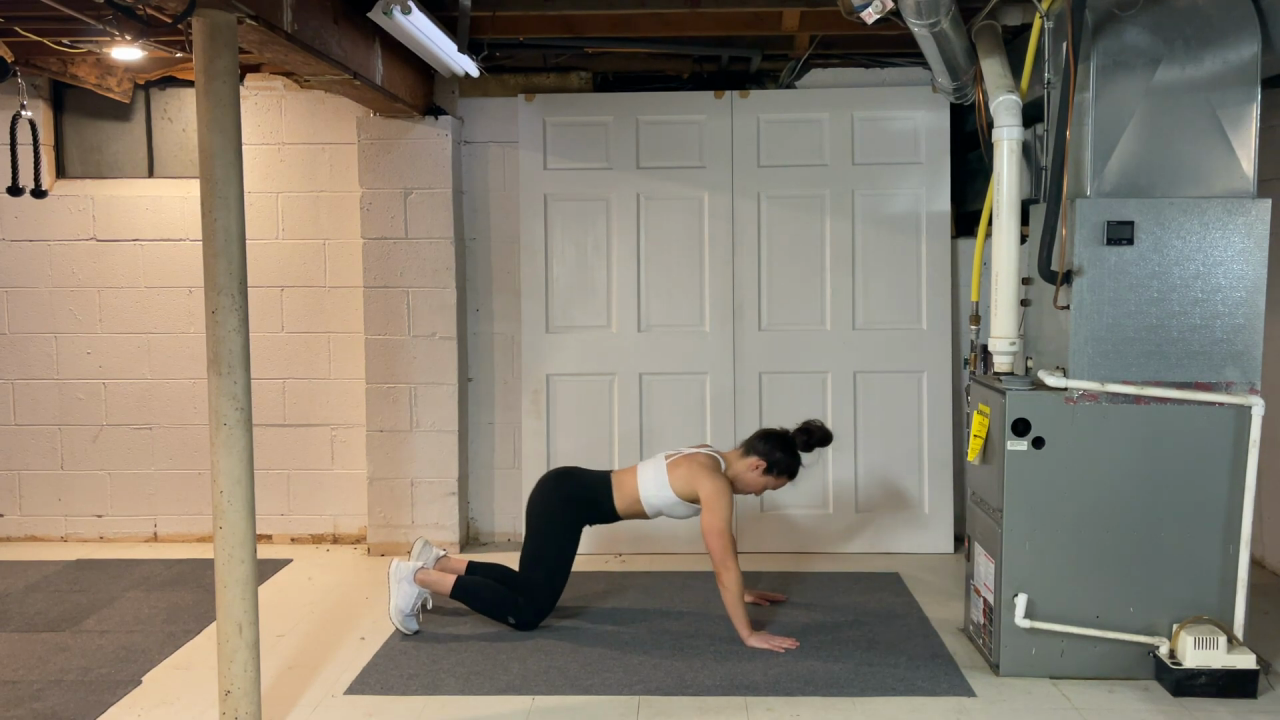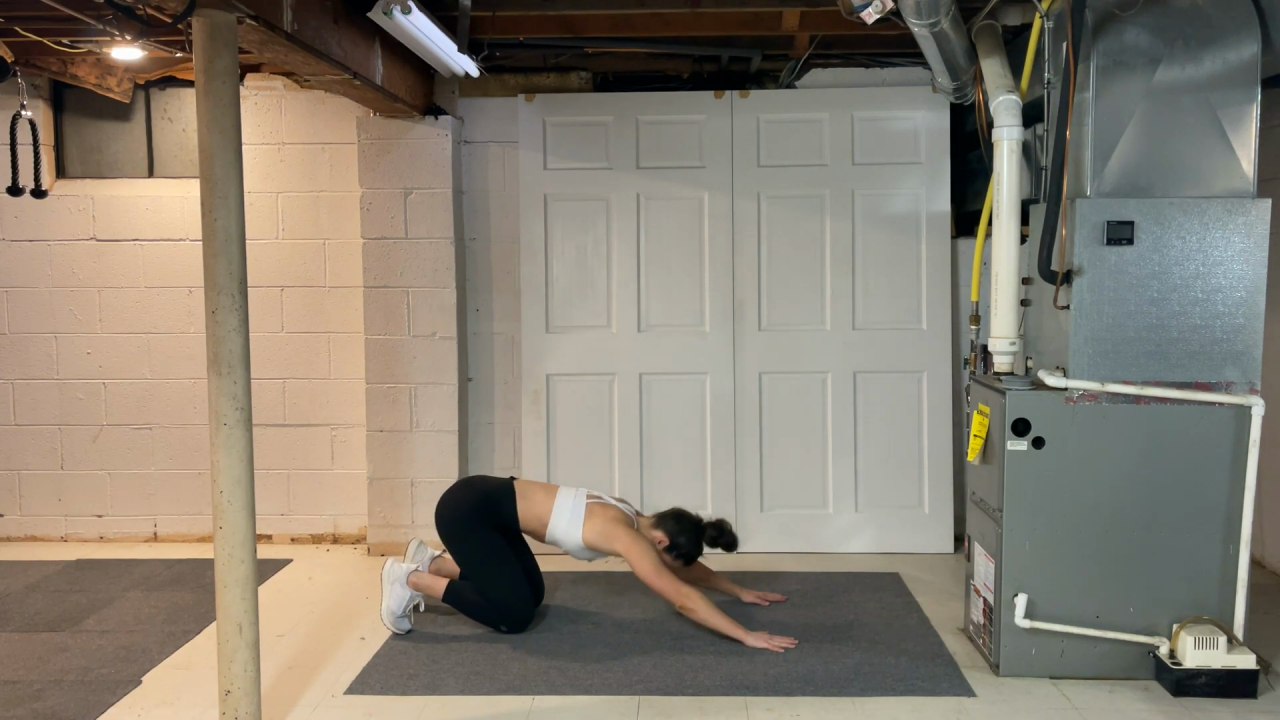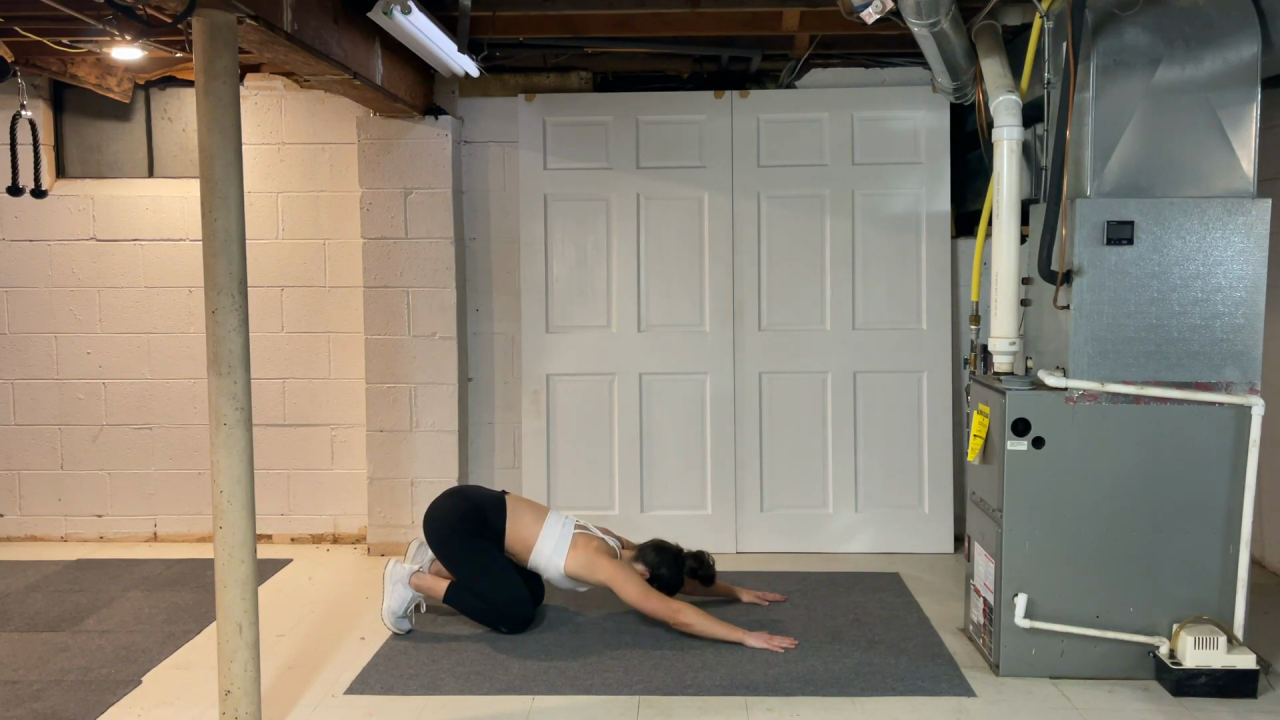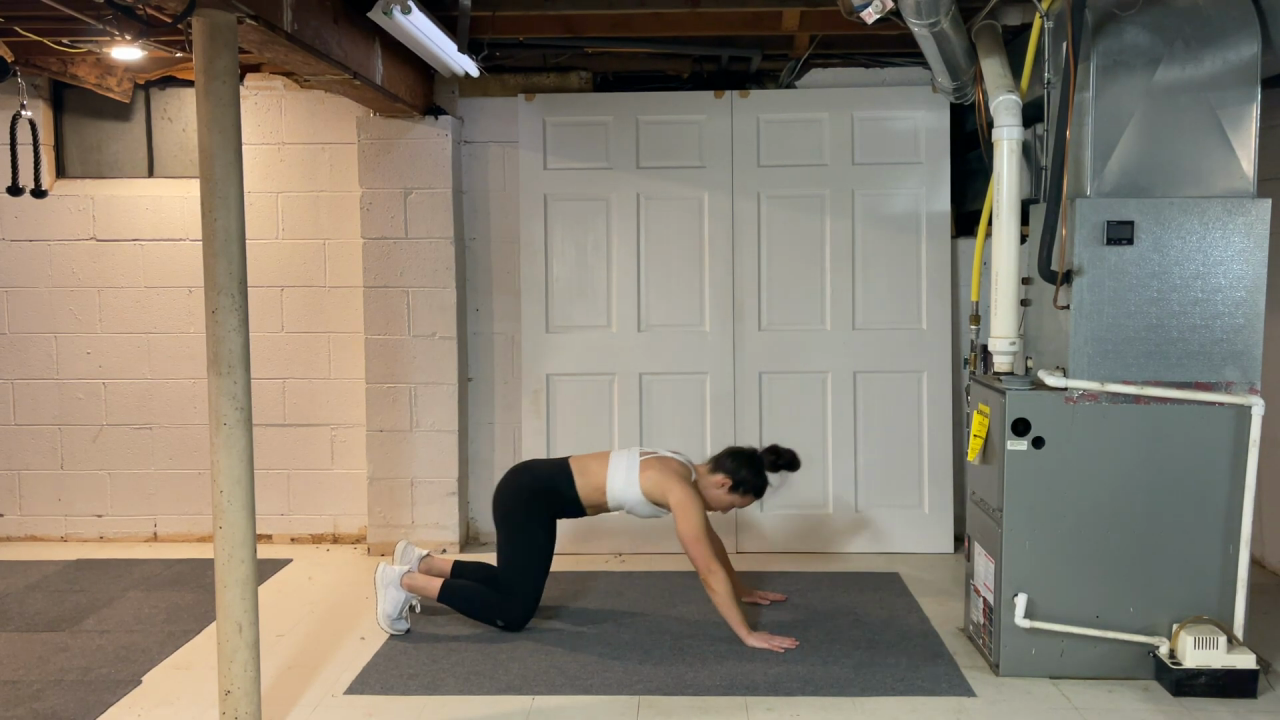
dt=0.4s
person 1, frame 1
left shoulder: (715, 462)
right shoulder: (714, 481)
left elbow: (722, 544)
right elbow: (724, 566)
left wrist: (745, 592)
right wrist: (748, 634)
left hip: (568, 490)
right hip: (564, 499)
left knee: (532, 588)
right knee: (525, 614)
left ankle: (436, 560)
right ankle: (419, 576)
person 1, frame 2
left shoulder: (633, 525)
right shoulder: (625, 536)
left elbow: (685, 565)
right elbow: (683, 598)
left wrist: (741, 592)
right wrist: (746, 635)
left hip: (484, 503)
right hip: (466, 510)
left knee: (531, 595)
right knee: (514, 616)
left ankle: (431, 562)
right ankle: (411, 580)
person 1, frame 3
left shoulder: (624, 549)
right shoulder: (609, 565)
left elbow: (681, 578)
right elbow: (676, 614)
left wrist: (739, 592)
right wrist: (746, 637)
left hip: (475, 510)
right hip: (454, 519)
left knee: (530, 596)
right knee: (514, 616)
left ankle: (432, 564)
right ankle: (412, 581)
person 1, frame 4
left shoulder: (688, 473)
right shoulder: (682, 490)
left elbow: (710, 541)
right elbow: (710, 570)
left wrist: (742, 591)
right wrist: (747, 634)
left hip: (538, 487)
right hip: (529, 494)
left knee: (516, 584)
right knee: (512, 615)
left ankle: (421, 562)
right ankle: (404, 584)
